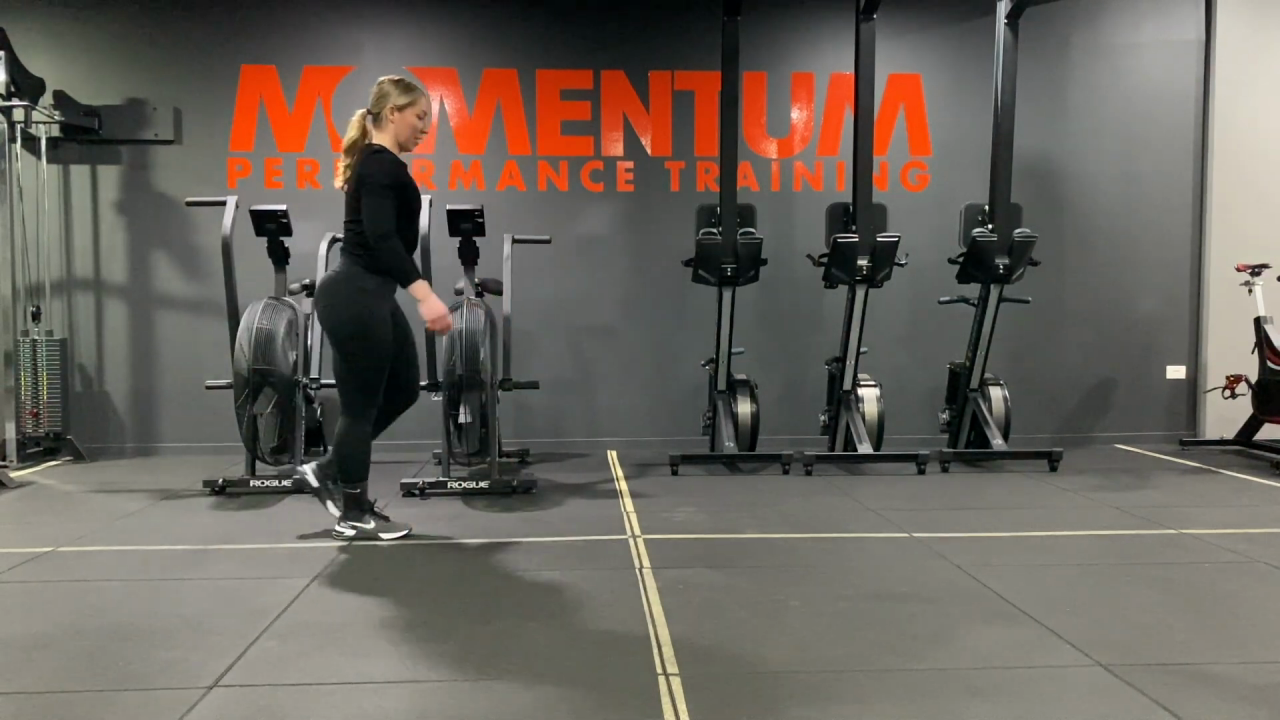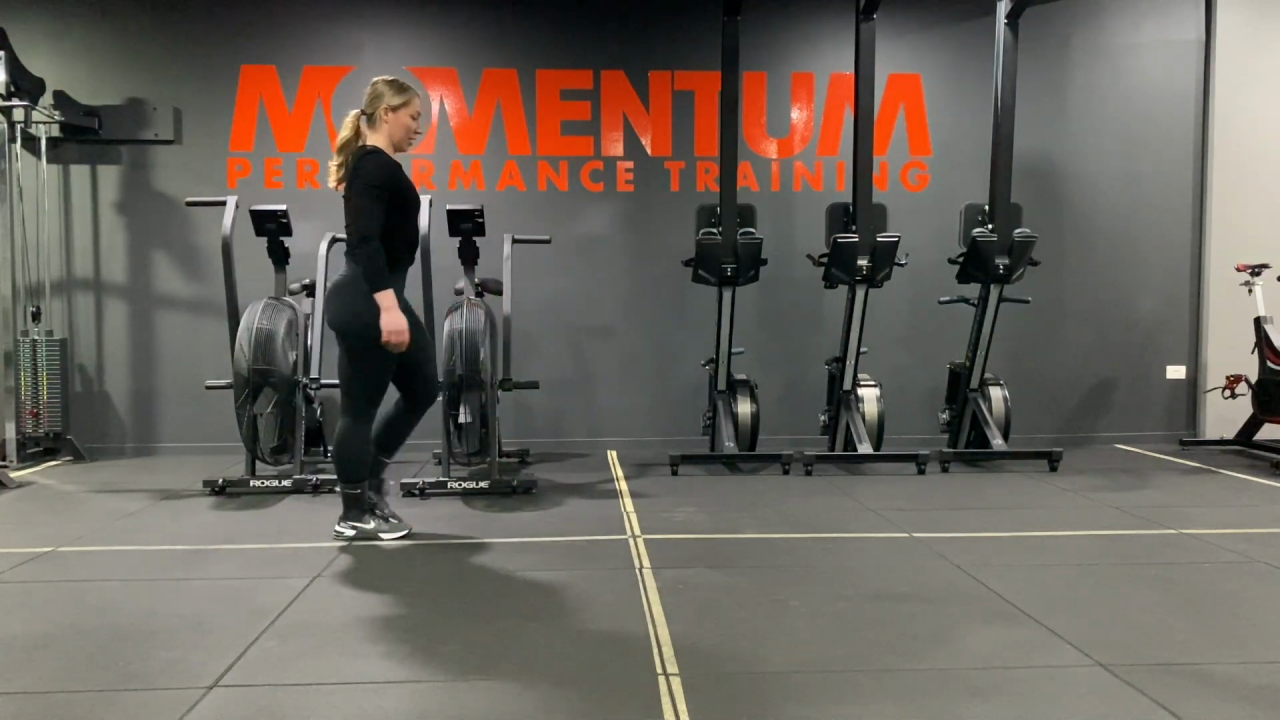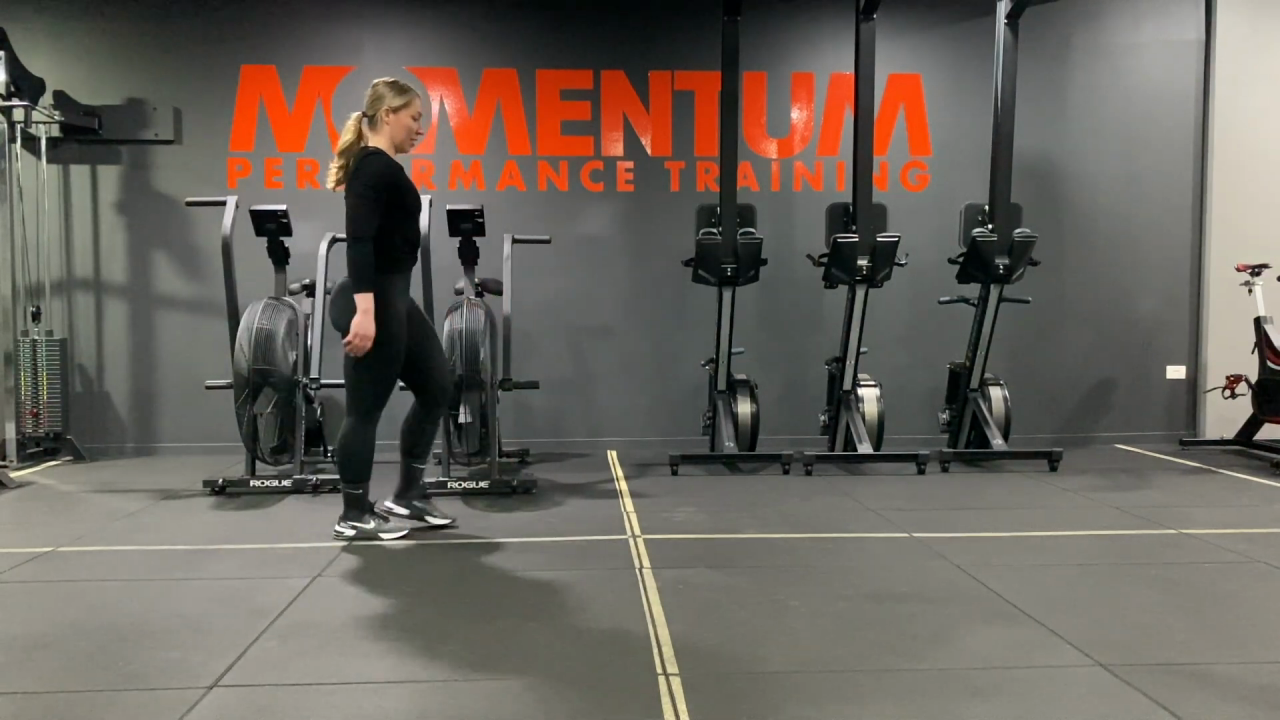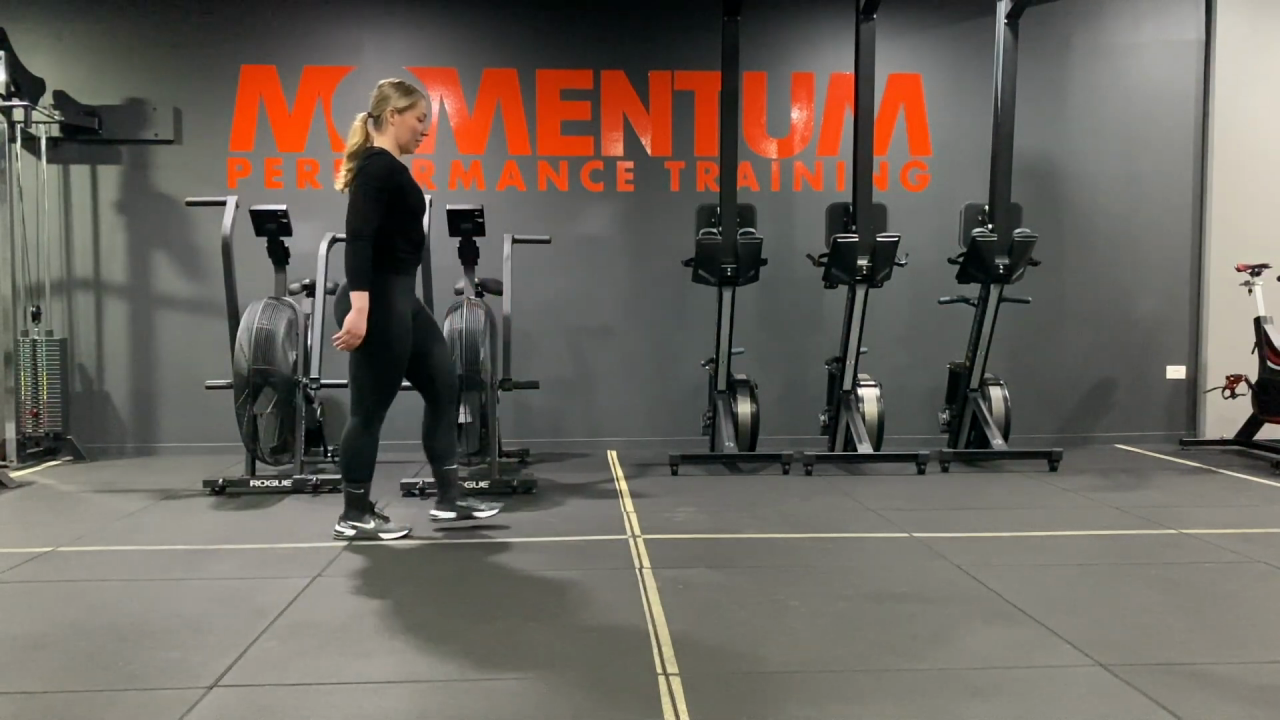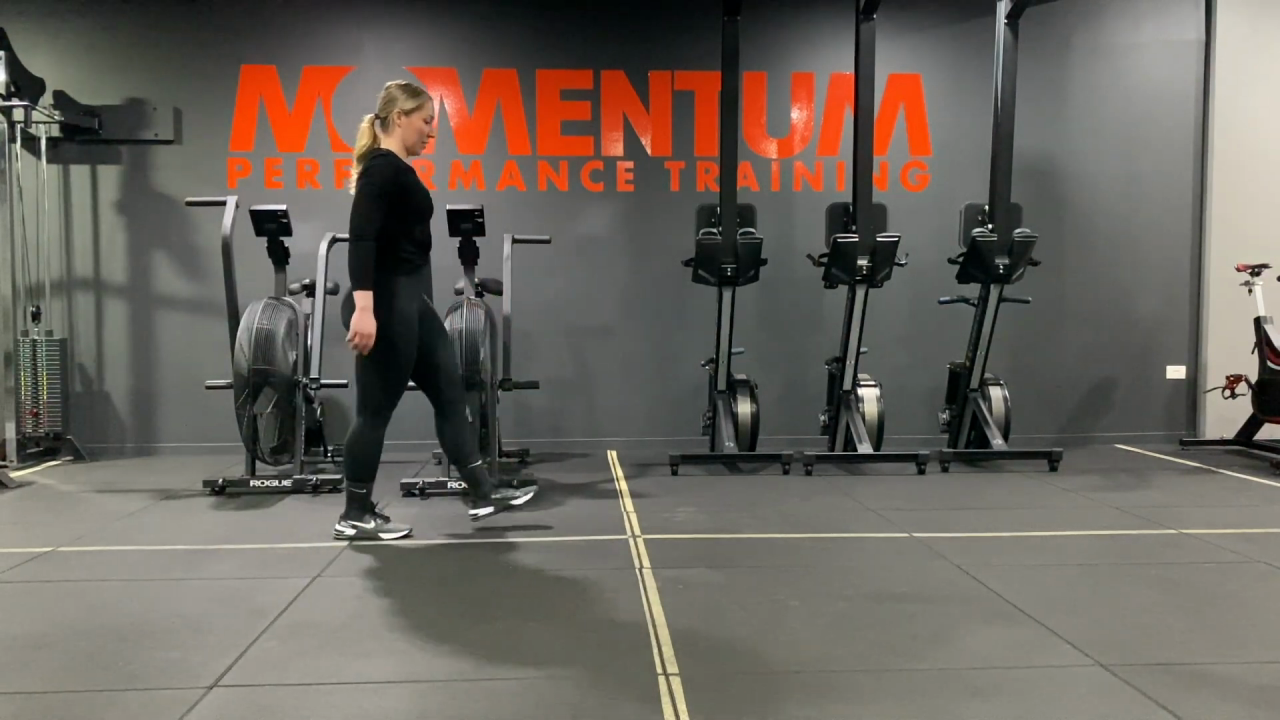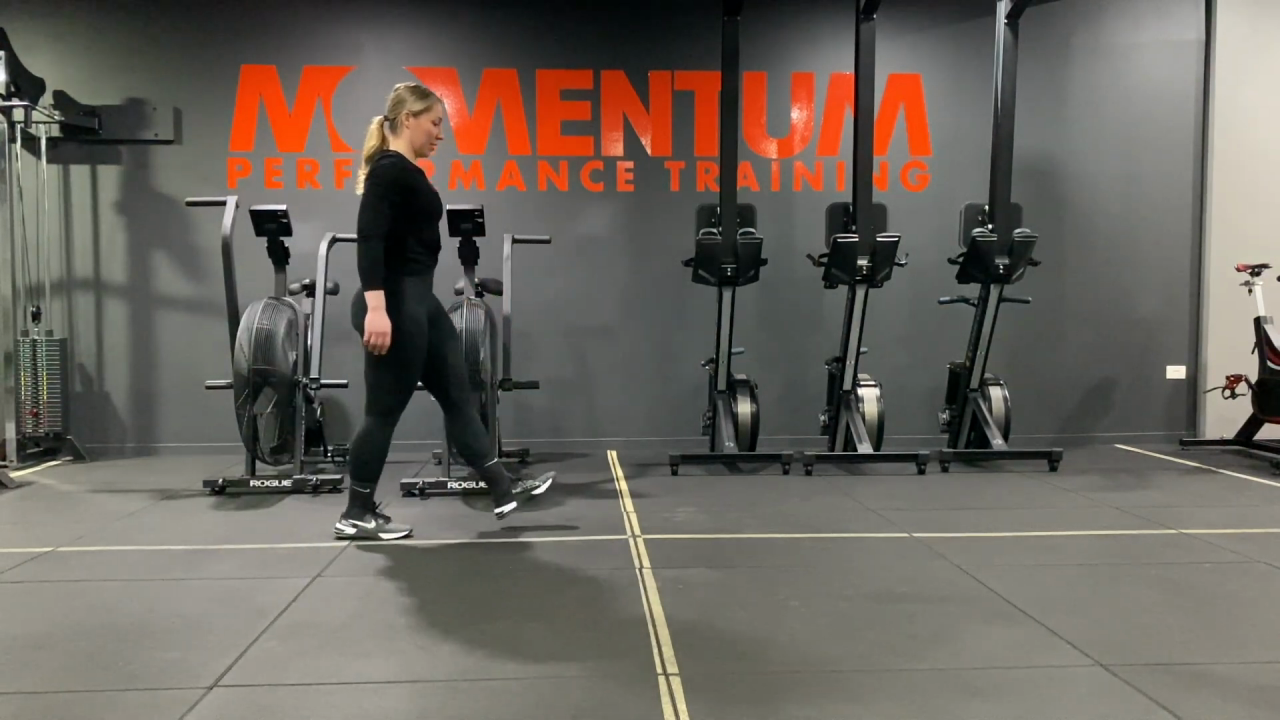
dt=0.1s
person 1, frame 1
left shoulder: (380, 162)
right shoulder: (379, 164)
right elbow: (382, 238)
left wrist: (415, 293)
right wrist: (424, 294)
left hip: (369, 295)
right hip: (356, 298)
left knee: (402, 391)
right knee: (362, 405)
left ankle: (327, 472)
right ankle: (354, 514)
person 1, frame 2
left shoulder: (378, 164)
right shoulder: (372, 165)
right elbow: (366, 241)
right wrist: (388, 305)
left hip: (378, 298)
right hip: (366, 302)
left knee: (423, 389)
right knee: (362, 405)
left ankle: (369, 484)
right ankle: (354, 514)
person 1, frame 3
left shoulder: (381, 167)
right shoulder: (372, 167)
right elbow: (360, 240)
right wrist: (364, 308)
left hip: (393, 298)
right hip: (376, 299)
left knee: (437, 387)
right knee: (367, 406)
left ankle: (408, 495)
right ankle: (355, 514)
person 1, frame 4
left shoulder: (389, 168)
right shoulder: (376, 167)
right elbow: (359, 238)
right wrist: (359, 307)
left hip: (400, 299)
right hip: (379, 302)
left knee: (444, 389)
right knee: (370, 408)
left ankle: (448, 497)
right ankle: (355, 515)
person 1, frame 5
left shoulder: (397, 170)
right shoulder: (381, 168)
right elbow: (361, 240)
right wrist: (364, 308)
left hip: (409, 299)
right hip: (385, 302)
left knee: (449, 393)
right knee: (376, 408)
left ankle: (483, 493)
right ankle: (356, 515)
person 1, frame 6
left shoulder: (407, 172)
right shoulder: (388, 169)
right elbow: (370, 241)
right wrist: (376, 308)
left hip: (420, 301)
right hip: (395, 303)
left knee: (458, 394)
right knee: (385, 409)
left ankle: (502, 489)
right ankle: (357, 514)
